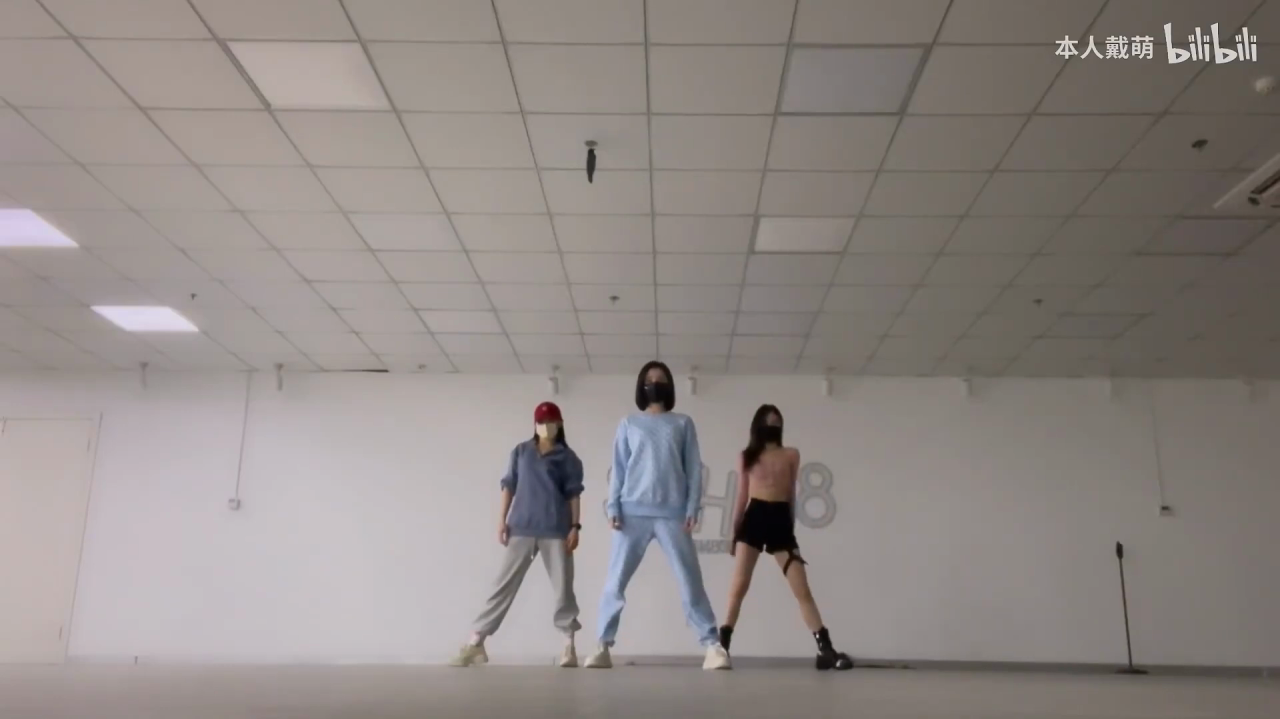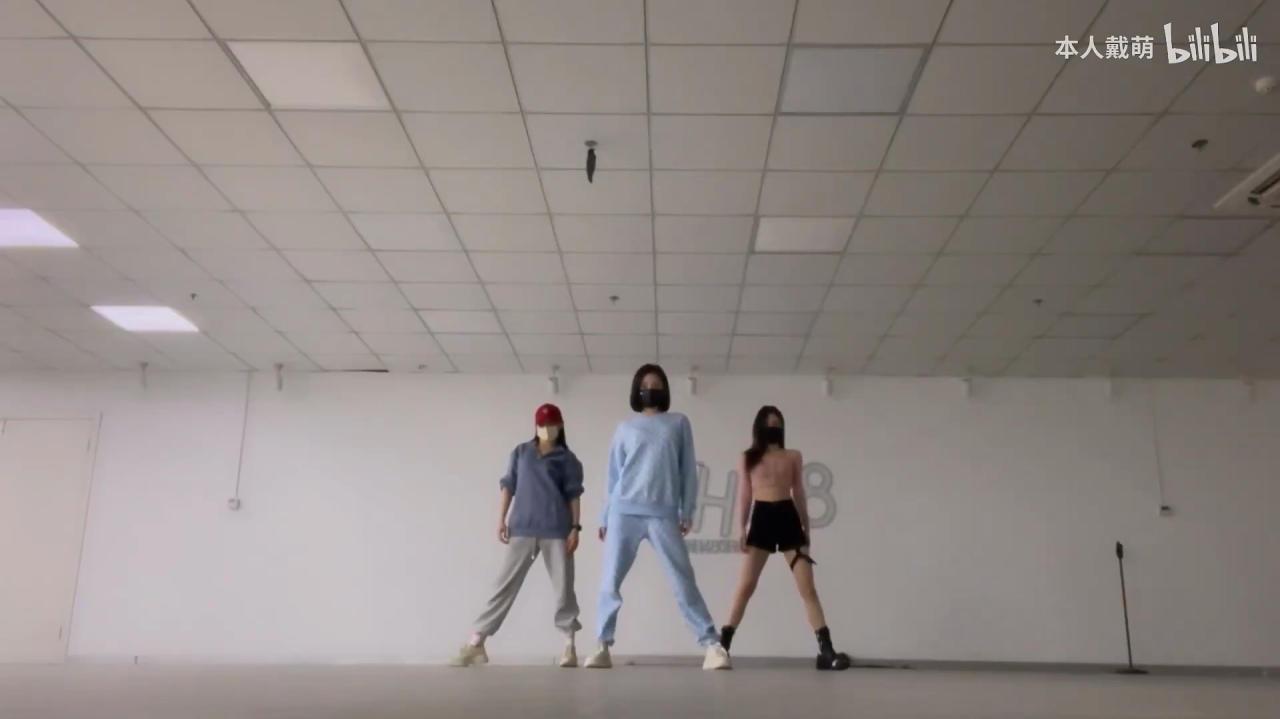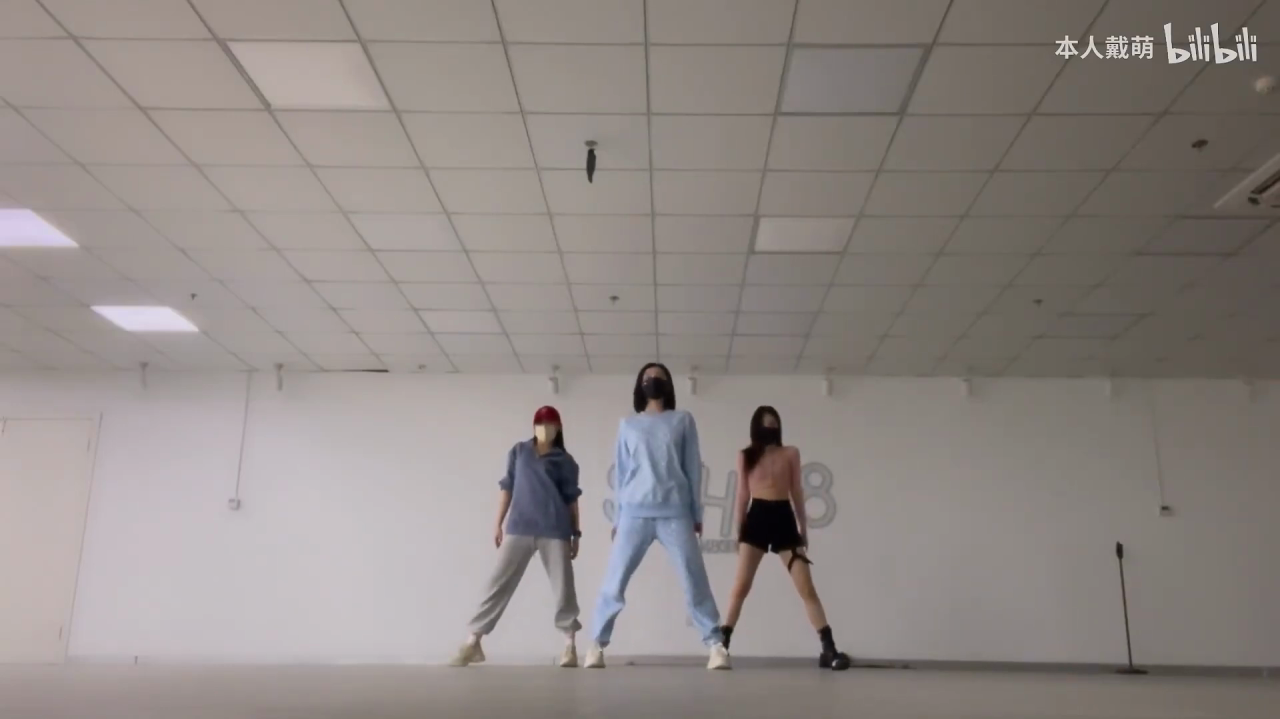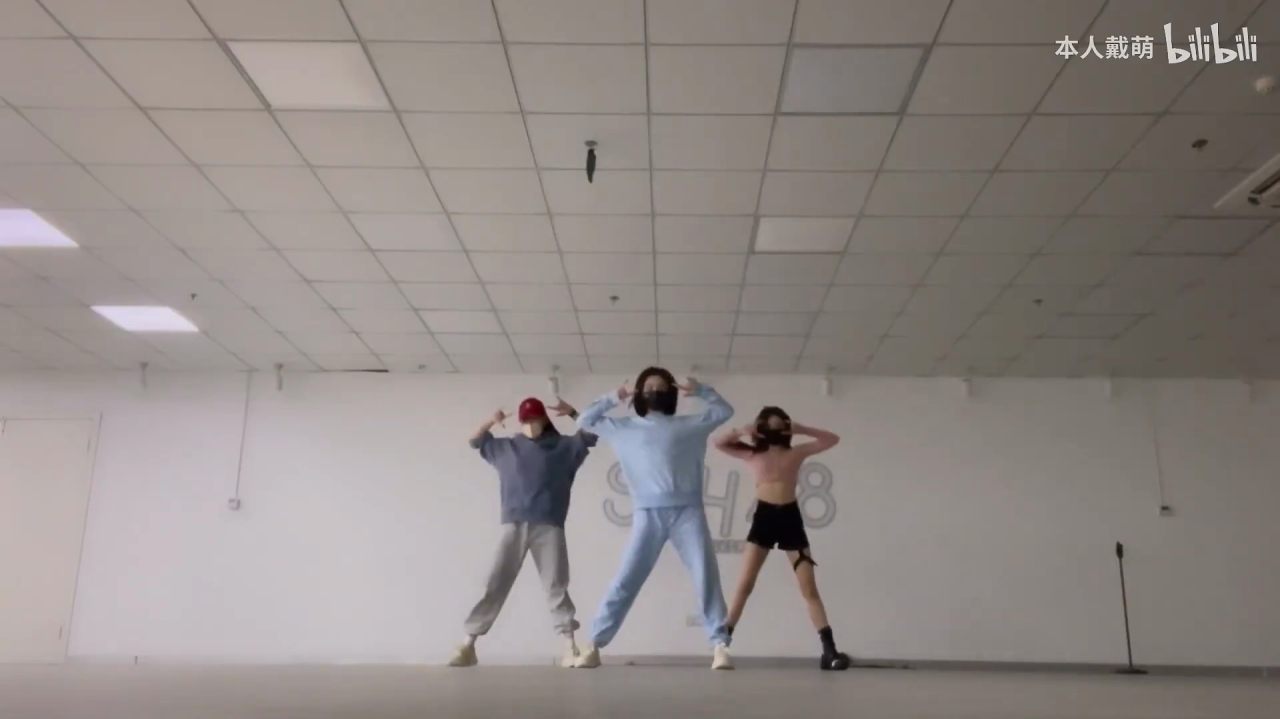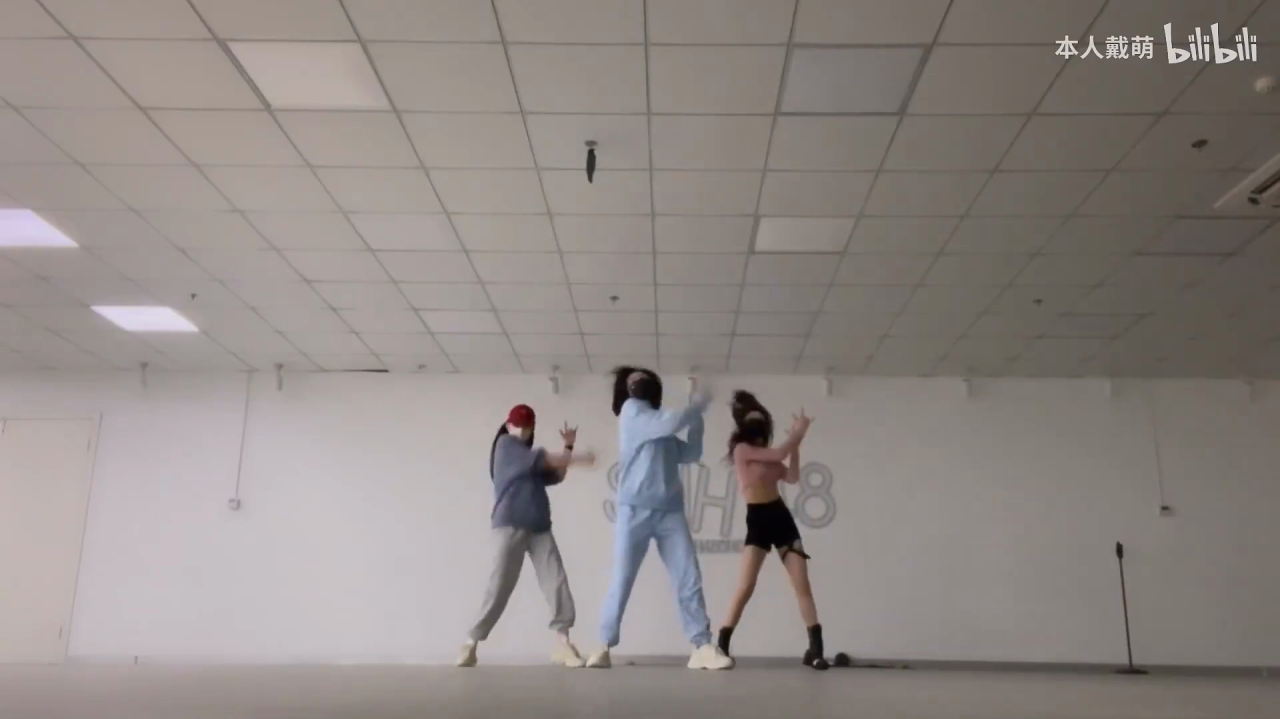
dt=1s
person 1, frame 1
left shoulder: (683, 424)
right shoulder: (628, 424)
left elbow: (693, 469)
right elbow: (618, 468)
left wrist: (692, 509)
right wrist: (613, 507)
left hip: (672, 514)
right hip: (633, 512)
left knee: (690, 581)
right knee: (615, 581)
left ankle: (713, 645)
right ankle: (603, 646)
person 1, frame 2
left shoulder: (679, 423)
right shoulder: (625, 428)
left elbow: (688, 470)
right elbow: (613, 474)
left wrist: (686, 512)
right wrist: (605, 517)
left hip: (663, 514)
right hip: (624, 512)
left knee: (683, 580)
right knee: (610, 581)
left ankle: (712, 645)
right ankle: (603, 646)
person 1, frame 3
left shoulder: (683, 421)
right shoulder: (628, 424)
left elbow: (693, 468)
right elbow: (621, 472)
left wrist: (697, 513)
right wrist: (618, 516)
left hip: (675, 513)
right hip: (635, 513)
left knee: (694, 578)
right knee: (614, 579)
left ankle: (716, 644)
right ankle: (598, 645)
person 1, frame 4
left shoulder: (689, 424)
right shoulder: (623, 427)
left elbow: (725, 410)
right elbow: (586, 420)
left wrist: (699, 389)
right wrist: (613, 400)
left hip: (687, 511)
right hip: (648, 514)
left knee: (706, 576)
right knee: (626, 580)
left ankle: (720, 645)
right ankle: (596, 645)
person 1, frame 5
left shoulder: (662, 422)
right shoulder: (633, 410)
left elbow: (692, 454)
right elbow: (669, 423)
left wrist: (696, 417)
right wrist: (696, 407)
left hip: (671, 512)
right hip: (635, 510)
left knee: (689, 577)
right knee: (621, 579)
left ankle: (703, 646)
right ankle: (605, 646)
person 2, frame 1
left shoulder: (791, 455)
right shoulder: (746, 457)
left elbow: (791, 494)
right elbow: (742, 495)
left wrist: (791, 527)
right wrist: (734, 531)
left hip: (780, 521)
right hip: (753, 519)
left knee: (802, 589)
right knee: (738, 587)
left ankle: (826, 650)
right ankle: (721, 647)
person 2, frame 2
left shoulder: (793, 456)
right shoulder: (747, 458)
left elbow: (799, 494)
right elbow: (744, 495)
left wrist: (806, 530)
right wrist: (742, 529)
left hip: (788, 520)
right hip: (762, 520)
left knee: (808, 588)
right knee: (745, 586)
left ankle: (827, 650)
right ankle: (722, 646)
person 2, frame 3
left shoulder: (791, 453)
right shoulder: (745, 456)
left elbow: (796, 491)
right elbow: (742, 494)
left wrist: (803, 527)
right wrist: (739, 529)
left hip: (783, 519)
right hip: (756, 519)
left knee: (806, 587)
right knee: (741, 585)
left ankle: (829, 649)
right ankle: (721, 646)
person 2, frame 4
left shoulder: (797, 452)
right shoulder: (753, 454)
left elbow: (832, 439)
right elbow: (719, 444)
left wrist: (801, 430)
right wrist: (742, 432)
left hip: (790, 518)
right hip: (764, 518)
left knee: (809, 588)
right knee: (745, 584)
left ankle: (829, 650)
person 2, frame 5
left shoulder: (770, 452)
right shoulder: (742, 449)
left elbow: (792, 477)
right elbow: (779, 454)
left wrist: (796, 438)
right wrist: (799, 432)
left hip: (782, 517)
right hip: (758, 521)
left knee: (802, 584)
right knee: (745, 587)
left ankle: (815, 648)
right ankle: (721, 646)
person 3, frame 1
left shoulder: (567, 456)
right shoulder: (520, 451)
left elbow: (573, 493)
right elbow: (509, 486)
left wrist: (575, 526)
right wrist: (502, 520)
left hip: (555, 529)
right hip: (522, 527)
left knee: (563, 586)
right knee: (506, 583)
left ankle: (569, 646)
right ankle: (476, 643)
person 3, frame 2
left shoulder: (567, 459)
right shoulder: (521, 452)
left elbow: (573, 495)
right elbow: (508, 486)
left wrist: (575, 527)
right wrist: (501, 519)
left hip: (556, 529)
right hip: (523, 528)
left knee: (564, 586)
right knee: (506, 584)
left ankle: (569, 646)
right ankle: (476, 643)
person 3, frame 3
left shoulder: (565, 461)
right shoulder: (518, 452)
left elbow: (572, 499)
right elbow: (507, 487)
left wrist: (576, 533)
right wrist: (498, 524)
left hip: (555, 530)
right hip: (519, 528)
left knee: (564, 585)
right knee: (500, 582)
left ankle: (569, 646)
right ankle: (472, 642)
person 3, frame 4
left shoulder: (563, 446)
right shoulder: (506, 447)
left elbow: (591, 434)
right elbow: (475, 441)
left wrist: (572, 413)
right wrist: (492, 422)
left hip: (549, 526)
right hip: (515, 526)
left knee: (557, 585)
right knee: (496, 583)
left ankle: (570, 648)
right ankle: (468, 645)
person 3, frame 5
left shoulder: (533, 458)
right shoulder: (506, 445)
left elbow: (556, 476)
right elbow: (542, 459)
left wrist: (568, 445)
right wrist: (579, 458)
left hip: (540, 530)
right hip: (510, 528)
left knee: (557, 581)
right knee: (499, 587)
left ankle: (563, 644)
right ankle: (471, 645)
